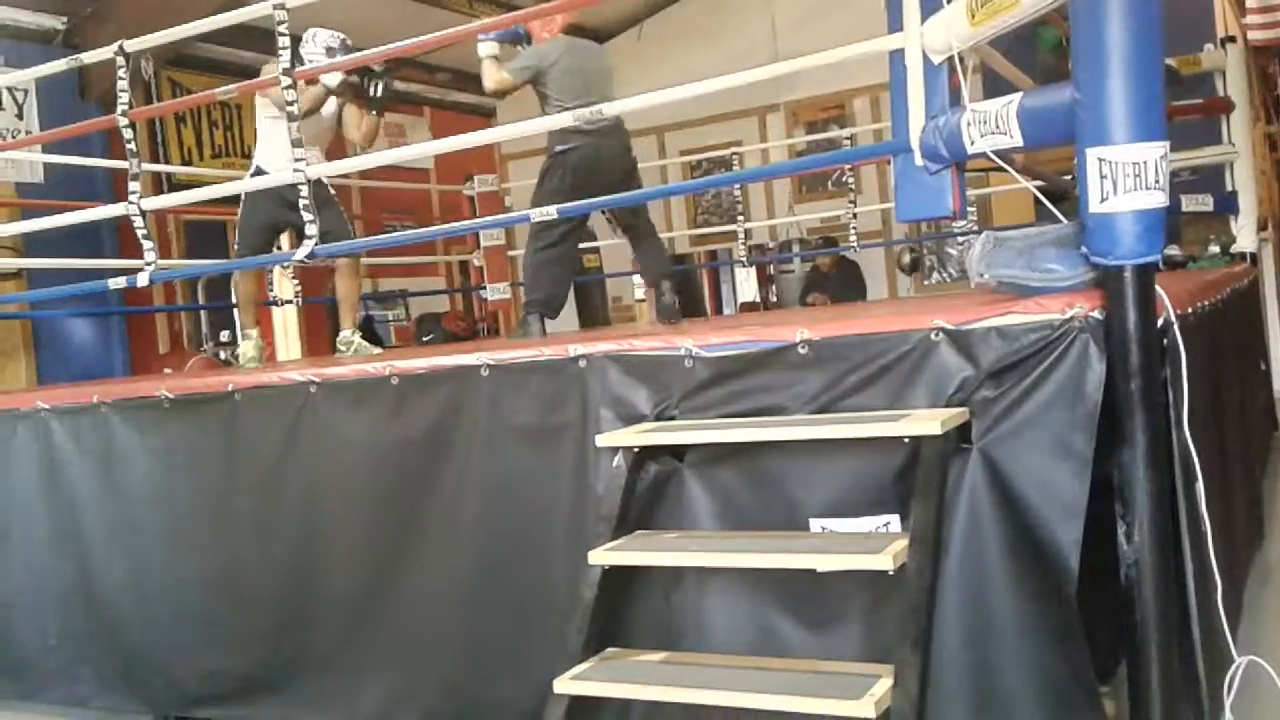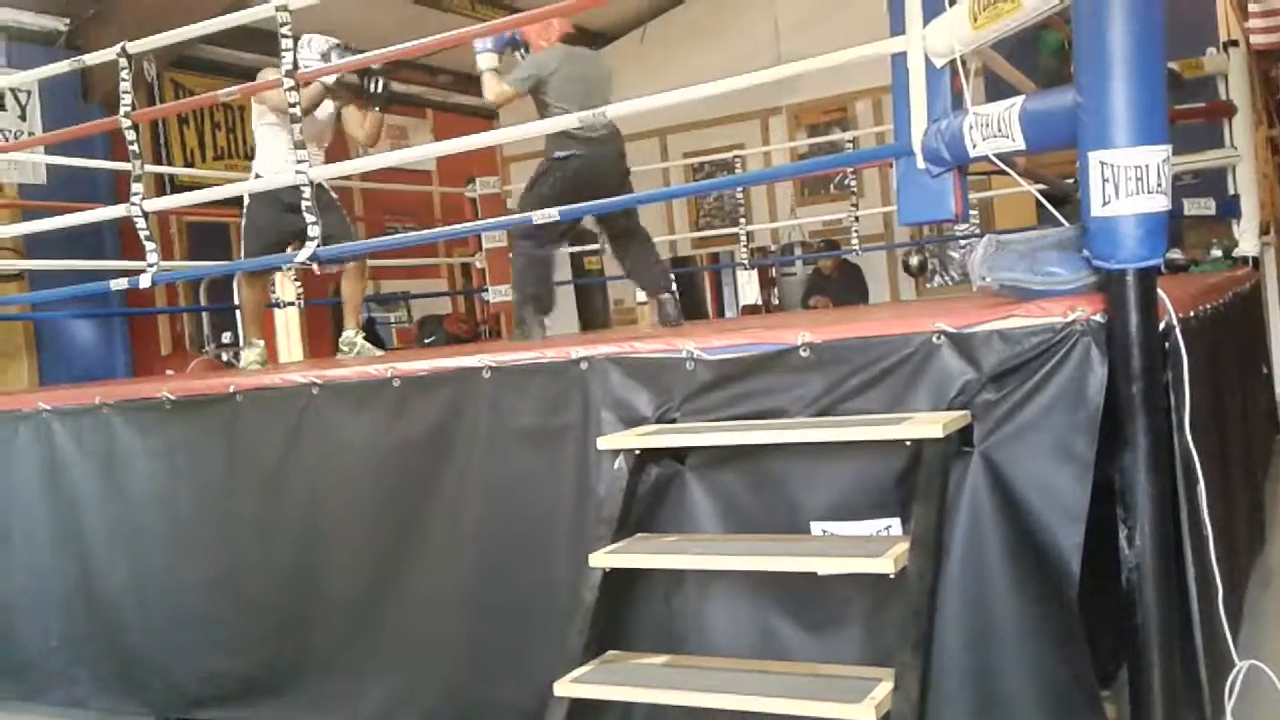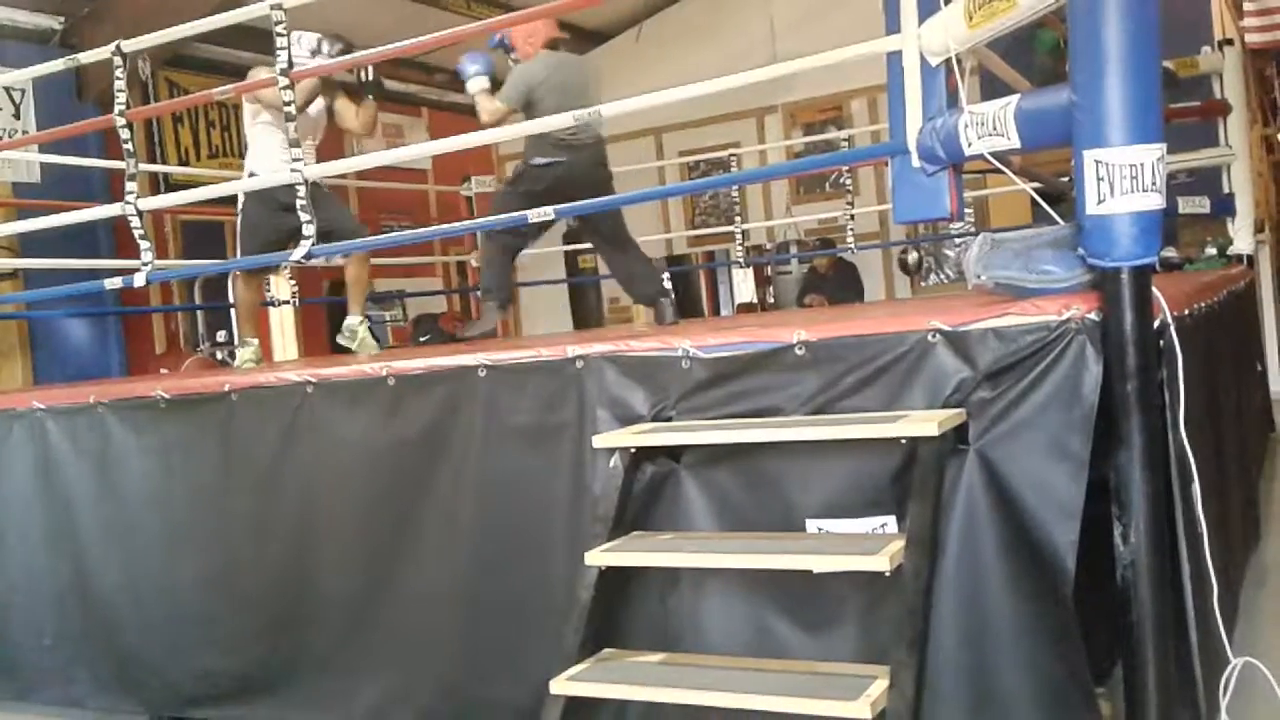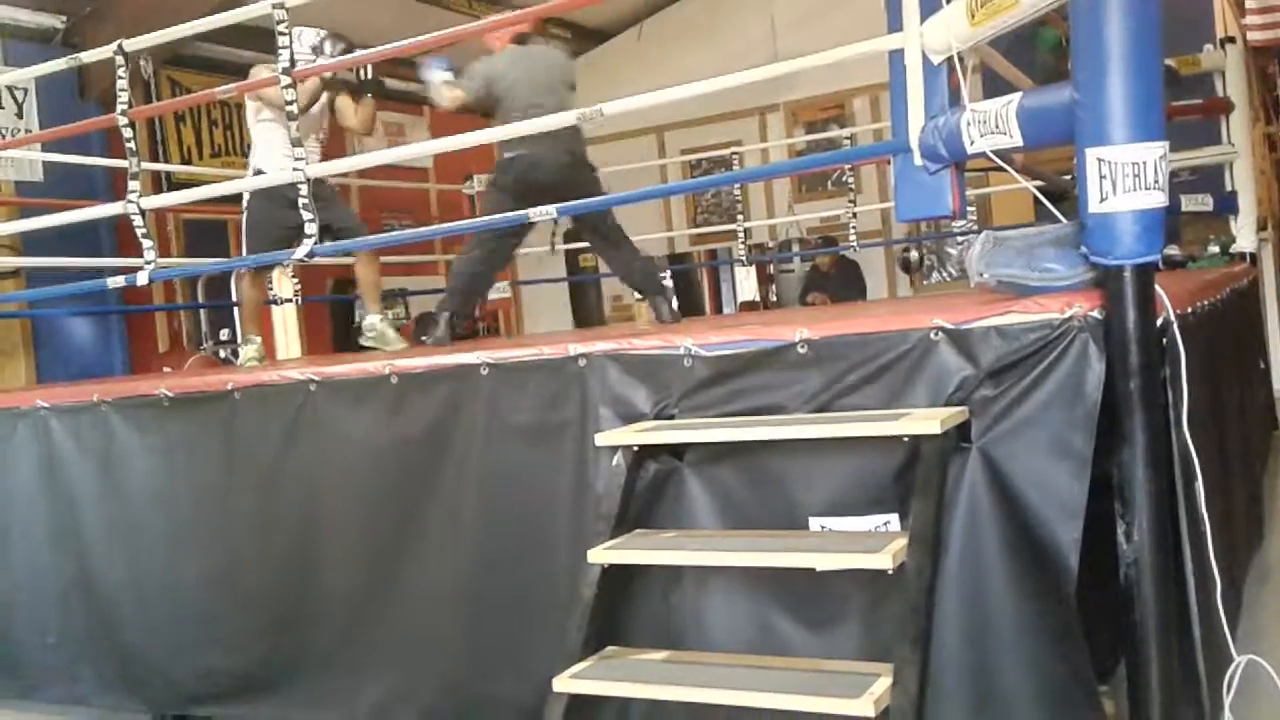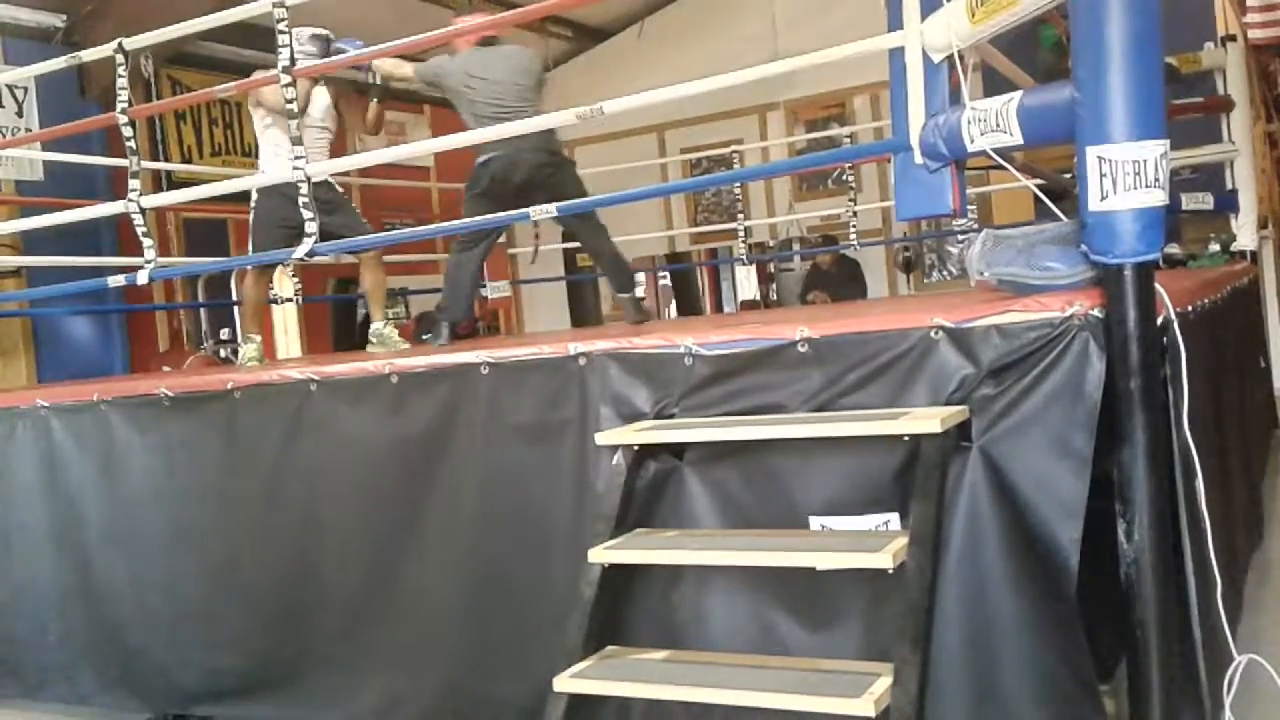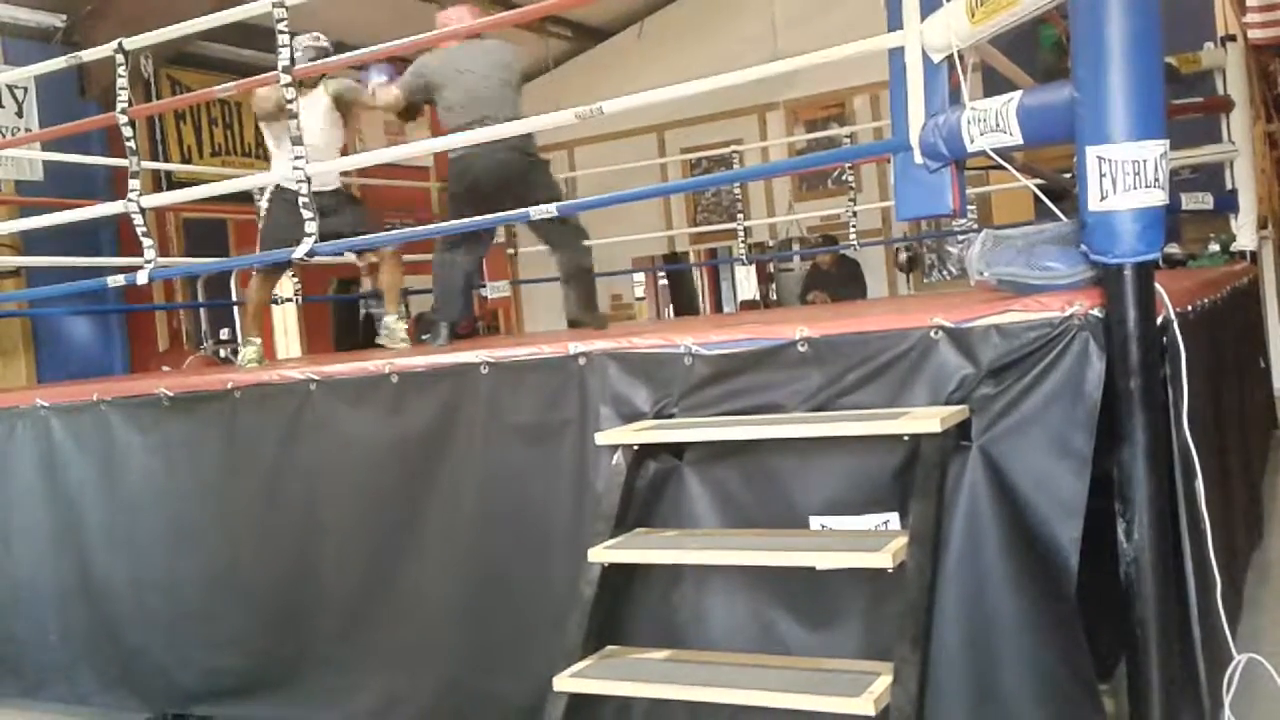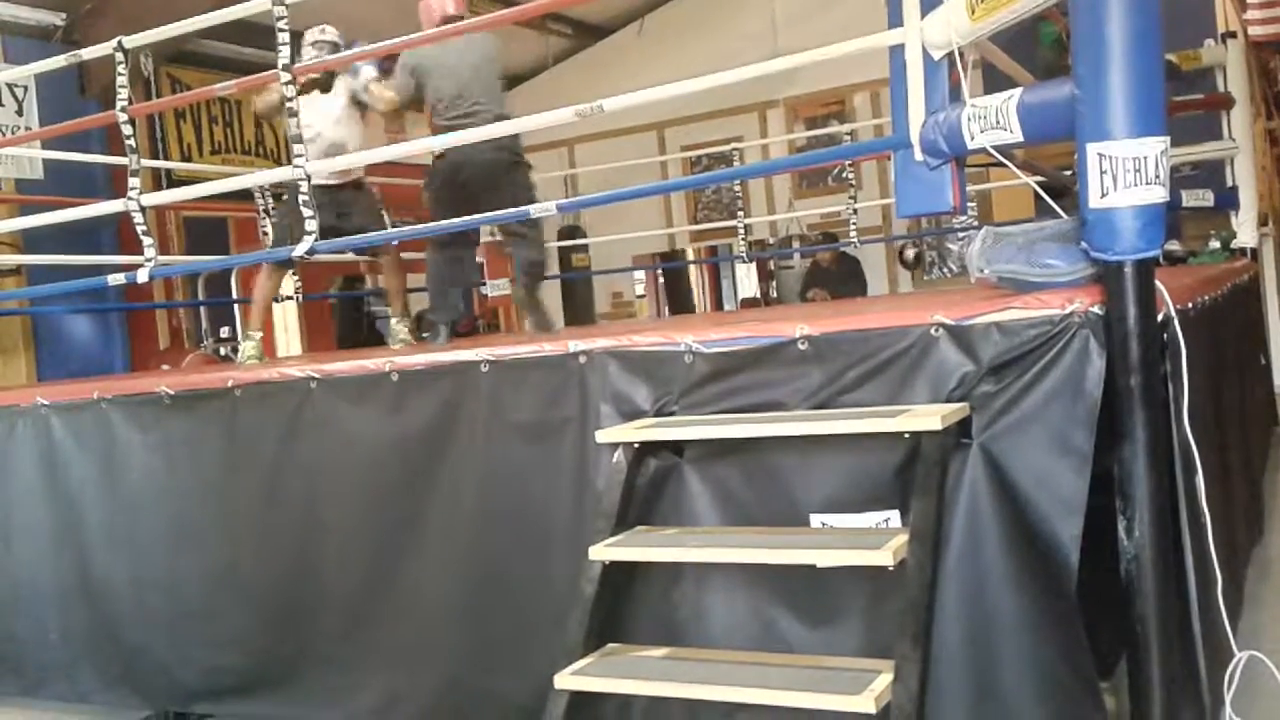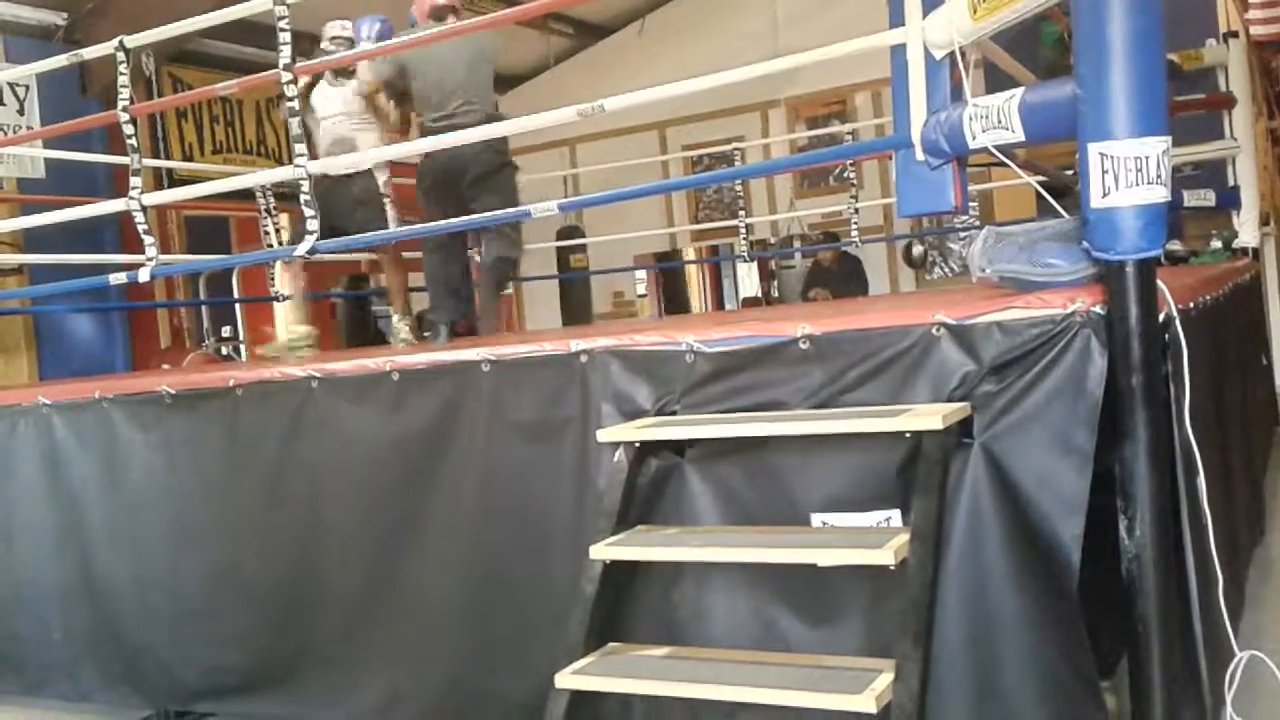
dt=0.1s
person 1, frame 1
left shoulder: (342, 93)
right shoulder: (274, 73)
left elbow: (362, 138)
right elbow: (298, 107)
left wrist: (375, 100)
right wrist: (334, 76)
left hip: (312, 185)
right hip: (268, 182)
left knee: (347, 259)
right knee: (248, 260)
left ankle: (348, 338)
right ankle: (251, 339)
person 1, frame 2
left shoulder: (338, 96)
right shoulder: (270, 78)
left elbow: (368, 137)
right elbow: (297, 106)
left wrist: (376, 96)
right wrist: (331, 75)
left hip: (313, 190)
right hip: (270, 191)
left knee: (354, 258)
right knee: (253, 272)
left ankle: (352, 339)
right ankle: (254, 347)
person 1, frame 3
left shoulder: (327, 91)
right shoulder: (261, 77)
left elbow: (362, 127)
right elbow: (293, 103)
left wrist: (369, 86)
right wrist: (325, 65)
left hip: (307, 186)
right hip: (264, 188)
left knee: (357, 244)
right knee: (250, 270)
left ankle: (354, 326)
right ankle: (248, 345)
person 1, frame 4
left shoulder: (330, 87)
right shoulder: (263, 75)
left elbow: (362, 126)
right elbow: (299, 103)
left wrist: (366, 84)
left hip: (313, 185)
right hip: (270, 186)
right knee: (255, 267)
left ankle: (374, 325)
right ankle: (251, 343)
person 1, frame 5
left shoulder: (333, 87)
right shoulder: (265, 81)
left elbow: (370, 127)
right elbow: (293, 107)
left wrist: (373, 90)
right wrist: (314, 66)
left hip: (321, 187)
right hip: (277, 188)
left knee: (370, 251)
right knee: (260, 267)
left ankle: (380, 330)
right ankle: (251, 343)
person 1, frame 6
left shoulder: (334, 90)
right shoulder: (271, 91)
left elbow: (371, 99)
right elbow: (265, 110)
right wrist: (299, 76)
left hip: (335, 195)
right hip: (289, 196)
left knee: (388, 248)
right knee: (266, 271)
left ankle: (393, 326)
right ankle: (251, 344)
person 1, frame 7
left shoulder: (349, 86)
right shoulder: (287, 88)
right elbow: (263, 107)
right wrist: (301, 80)
left hip: (351, 188)
right hip: (307, 189)
left knee: (389, 250)
right knee: (276, 263)
left ankle: (399, 327)
right ankle: (252, 339)
person 1, frame 8
left shoulder: (367, 81)
right shoulder: (314, 85)
left elbow: (396, 124)
right wrist: (308, 79)
left hip: (366, 177)
right hip: (327, 182)
left knee: (386, 250)
left ankle: (403, 325)
person 2, frame 1
left shoulder: (543, 52)
right shoulder: (597, 51)
left elbow: (494, 84)
left wrist: (488, 46)
right wrist: (525, 45)
left hip: (572, 153)
right hip: (614, 147)
left knee: (548, 237)
right knee: (639, 226)
left ankle: (535, 319)
right ankle: (665, 290)
person 2, frame 2
left shoulder: (541, 63)
right shoulder: (595, 60)
left elbow: (497, 95)
left wrist: (487, 56)
right wrist: (526, 53)
left hip: (568, 159)
right hip: (609, 157)
left knee: (530, 236)
right knee: (629, 236)
left ankle: (532, 319)
right ankle: (665, 298)
person 2, frame 3
left shoulder: (529, 72)
right shoulder: (581, 65)
left elbow: (490, 115)
left wrist: (476, 78)
left hip: (548, 166)
right hip: (590, 164)
left knee: (501, 234)
right knee: (615, 241)
left ankle: (492, 309)
right ankle: (662, 303)
person 2, frame 4
left shoulder: (492, 67)
right shoulder: (559, 58)
left elbow: (450, 102)
left wrist: (437, 76)
left hip: (521, 164)
right hip: (567, 157)
left knee: (486, 244)
right knee: (607, 235)
left ankle: (447, 320)
right ankle: (661, 301)
person 2, frame 5
left shoulder: (449, 66)
right shoulder: (525, 56)
left elbow: (398, 70)
left hip: (497, 164)
right hip: (543, 154)
left knee: (470, 246)
right knee: (588, 228)
left ankle: (446, 327)
right ankle: (627, 297)
person 2, frame 6
left shoulder: (432, 63)
right shoulder: (507, 52)
left elbow: (387, 100)
left wrist: (375, 81)
left hip: (467, 163)
right hip: (516, 154)
left knee: (457, 246)
right knee: (560, 228)
left ankle: (445, 327)
right ankle: (578, 292)
person 2, frame 7
left shoulder: (417, 55)
right shoulder: (489, 42)
left elbow: (388, 103)
left wrist: (368, 75)
left hip: (453, 157)
right hip: (497, 150)
left knee: (449, 243)
right knee: (522, 228)
left ankle: (444, 326)
right ankle: (526, 280)
person 2, frame 8
left shoulder: (405, 45)
right shoulder: (483, 39)
left hip: (439, 154)
right hip: (485, 148)
left knee: (442, 245)
right knee: (500, 230)
left ankle: (447, 326)
right ankle: (490, 280)
